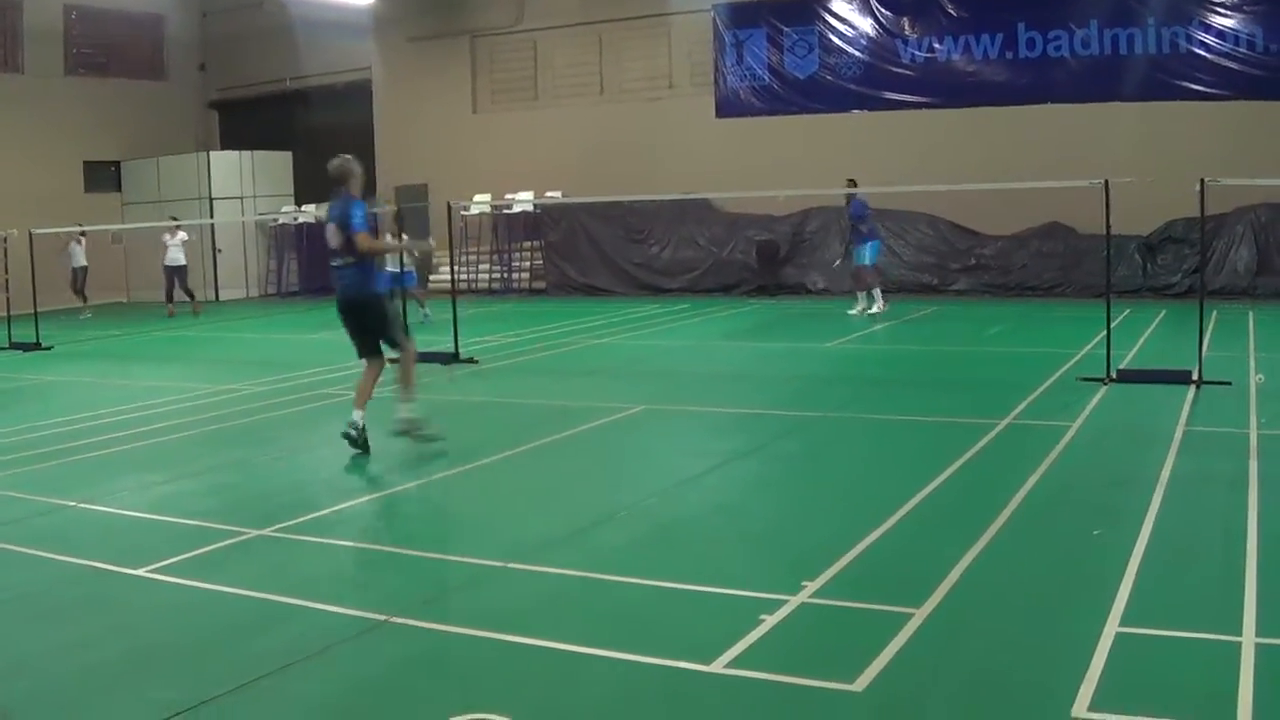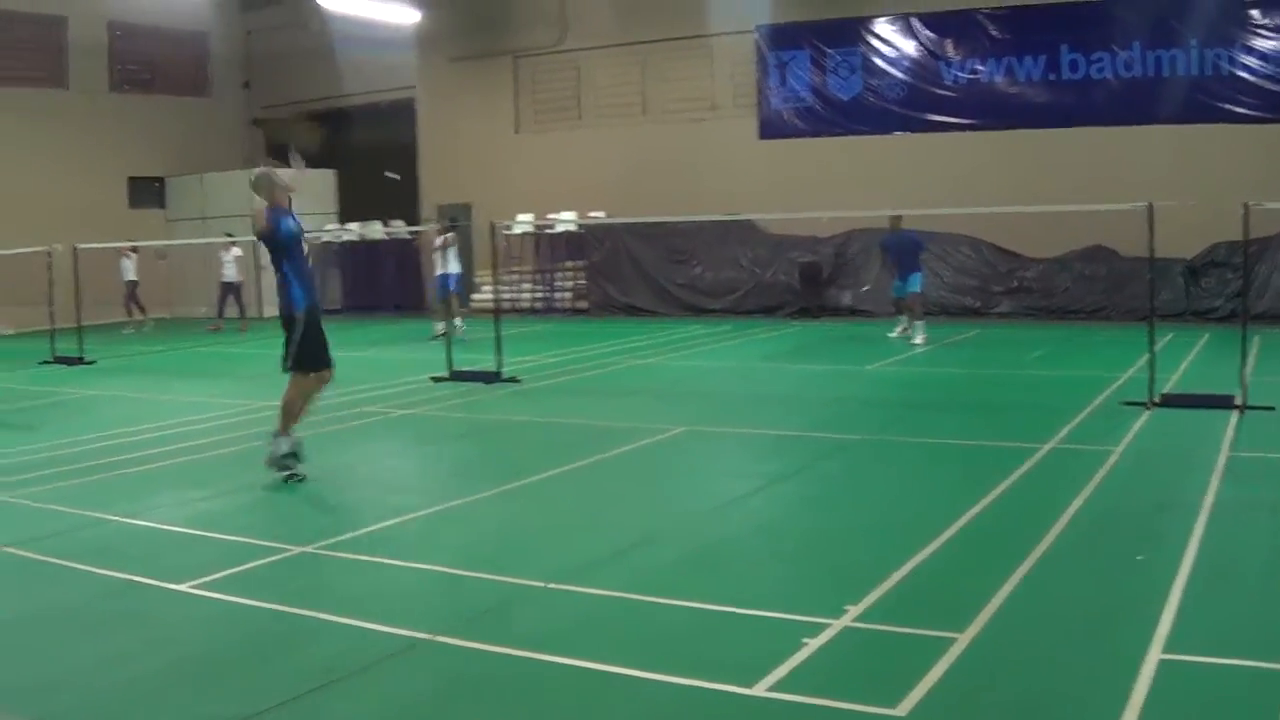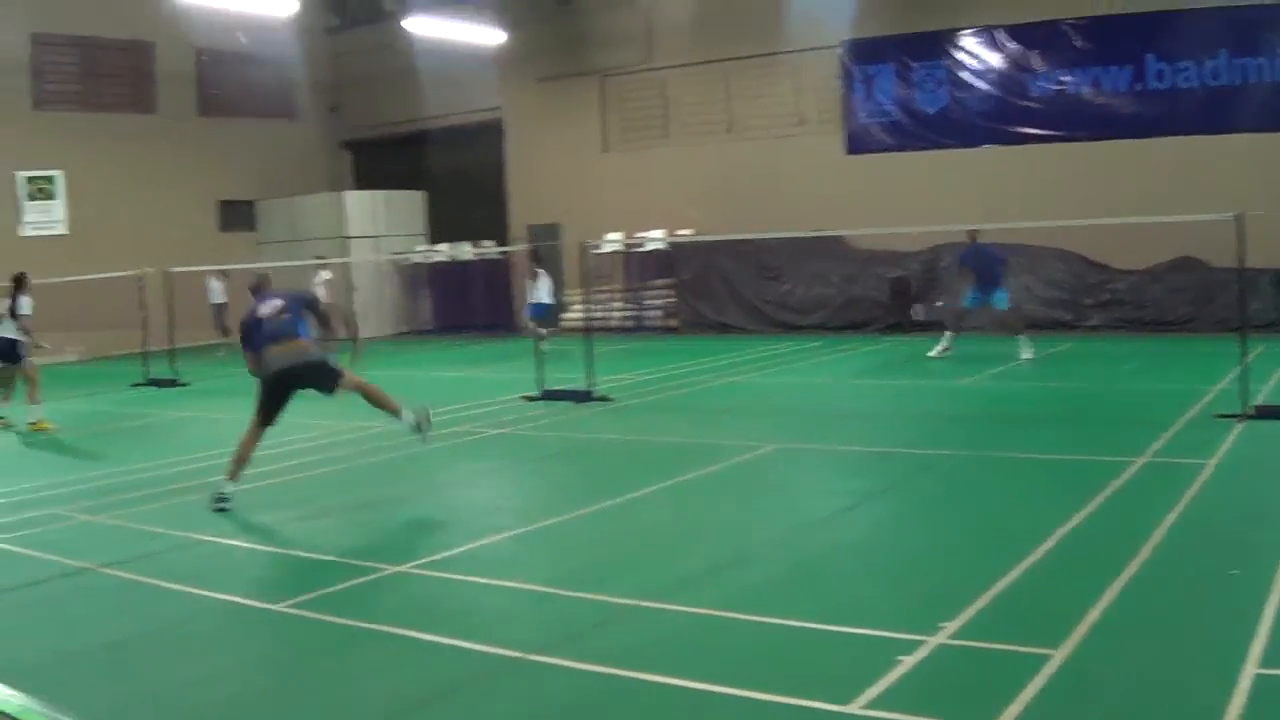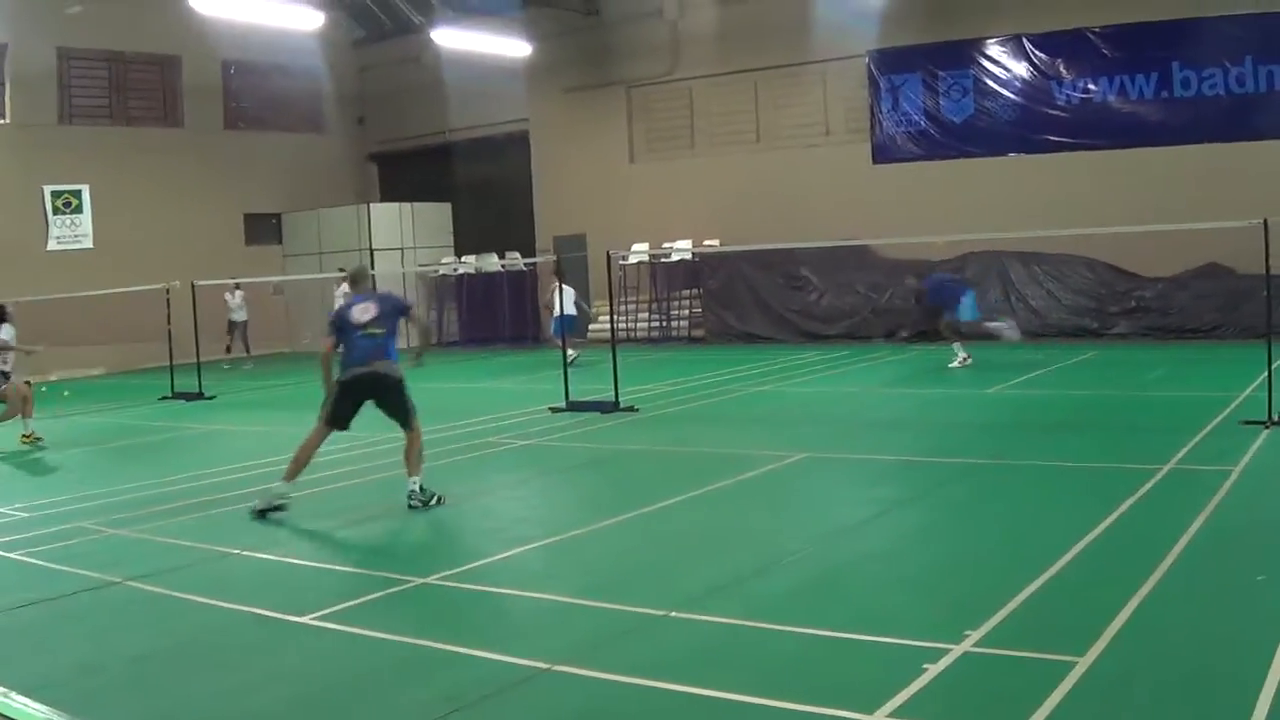
dt=0.4s
person 1, frame 1
left shoulder: (336, 207)
right shoulder: (353, 205)
right elbow: (363, 243)
right wrist: (396, 247)
left hip: (345, 296)
right hip: (366, 291)
left knee: (373, 362)
right knee: (406, 348)
left ankle: (356, 422)
right ankle: (406, 415)
person 1, frame 2
left shoulder: (282, 217)
right shoulder: (273, 218)
right elbow: (260, 227)
left hip: (300, 303)
right hip: (298, 306)
left knee: (321, 375)
right knee: (301, 378)
left ankle: (286, 438)
right ankle: (279, 449)
person 1, frame 3
left shoulder: (248, 320)
right shoulder: (294, 298)
left elbow: (254, 366)
right elbow: (326, 317)
left wrist: (271, 377)
left hip: (275, 368)
right hip: (307, 358)
left knee: (256, 429)
right knee: (355, 383)
left ankle: (225, 490)
right ankle: (409, 418)
person 1, frame 4
left shoulder: (342, 313)
right shoulder: (389, 300)
left elbow: (327, 353)
left wrist: (329, 389)
left hip: (351, 375)
right hip: (386, 373)
left knee: (319, 432)
right knee: (412, 427)
left ankle: (278, 492)
right ankle: (416, 490)
